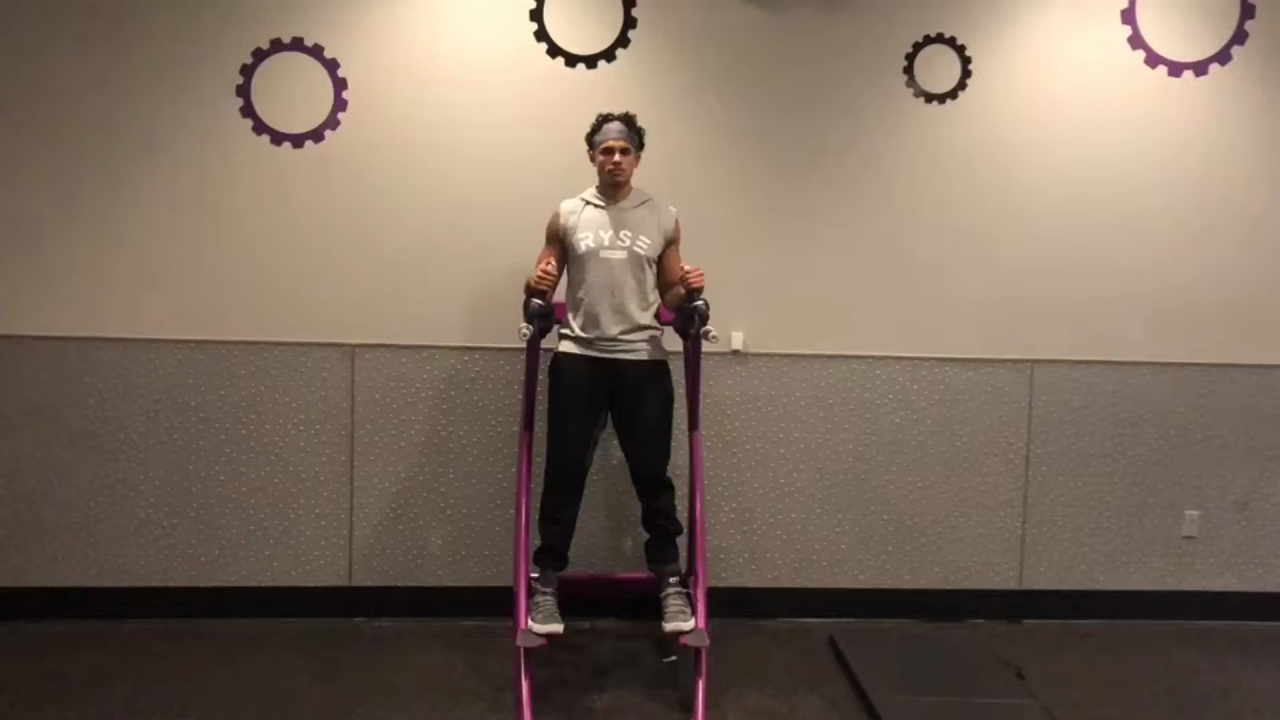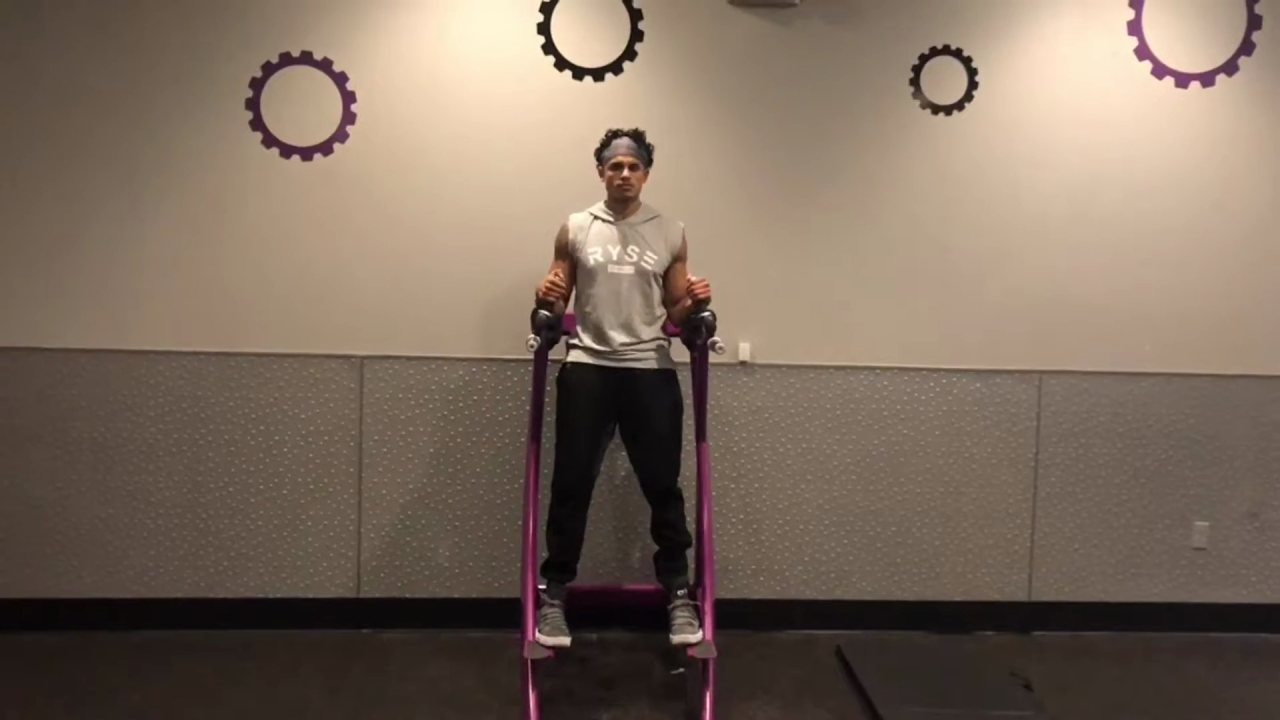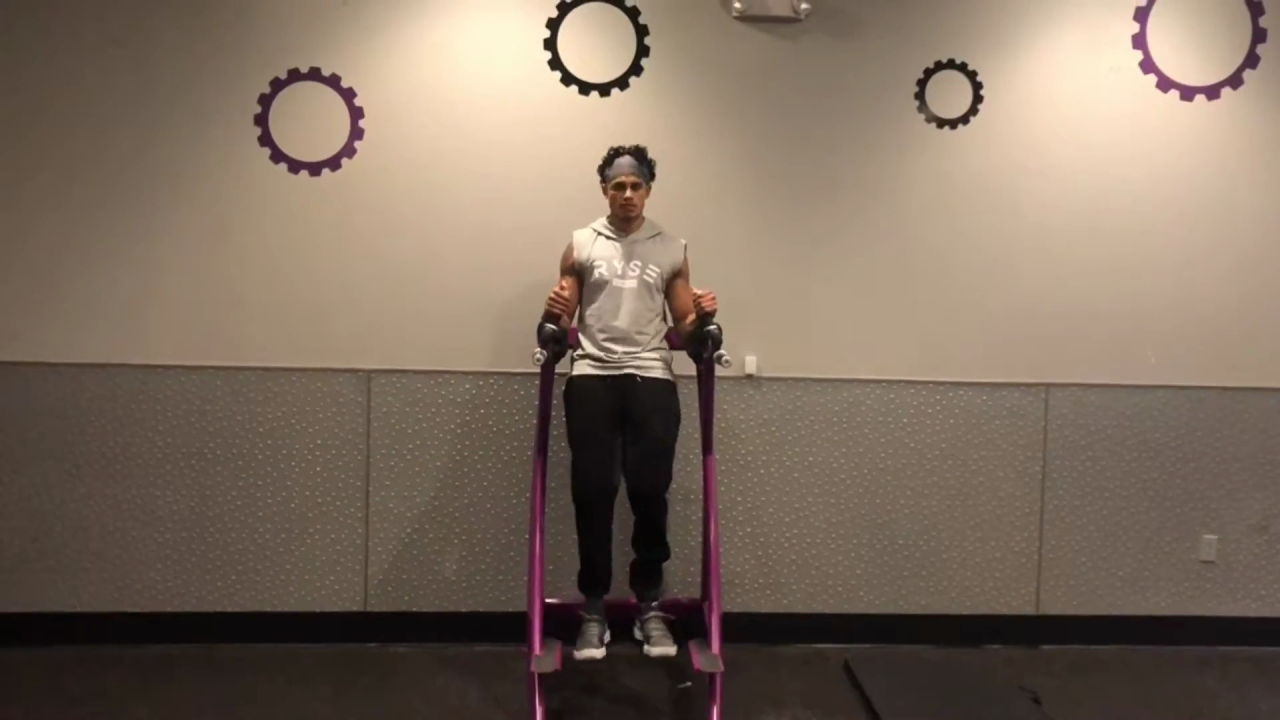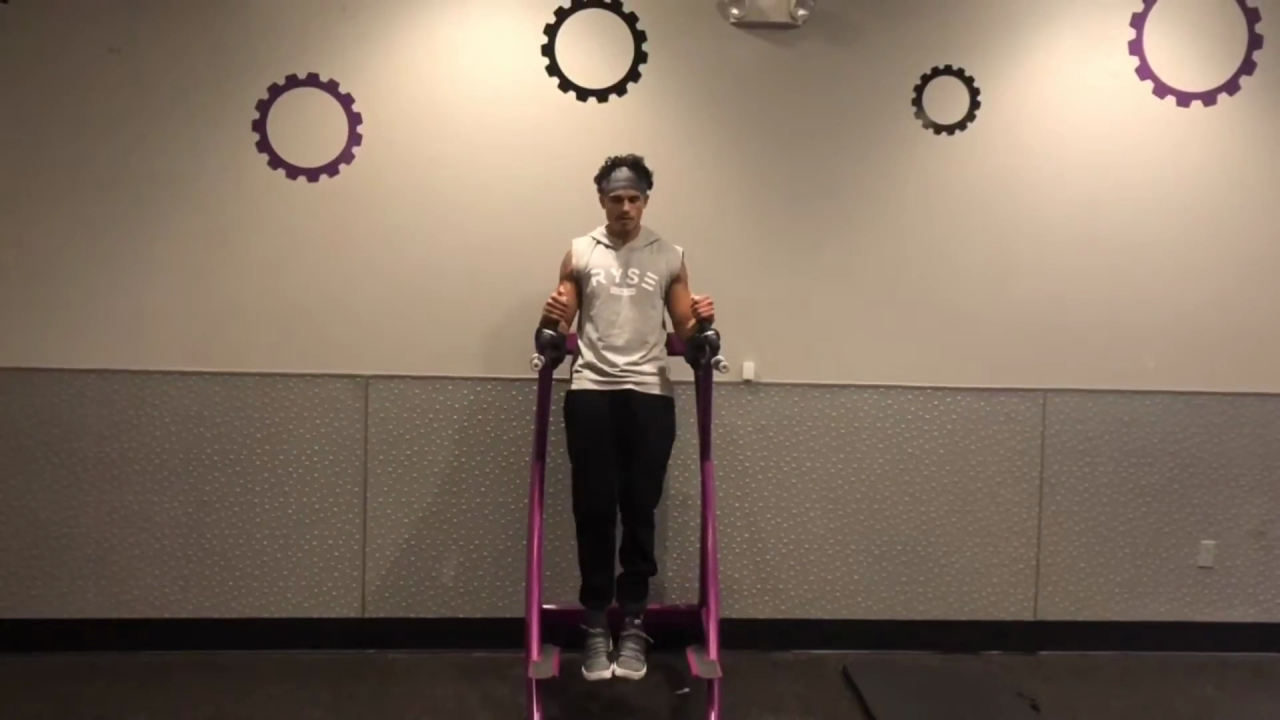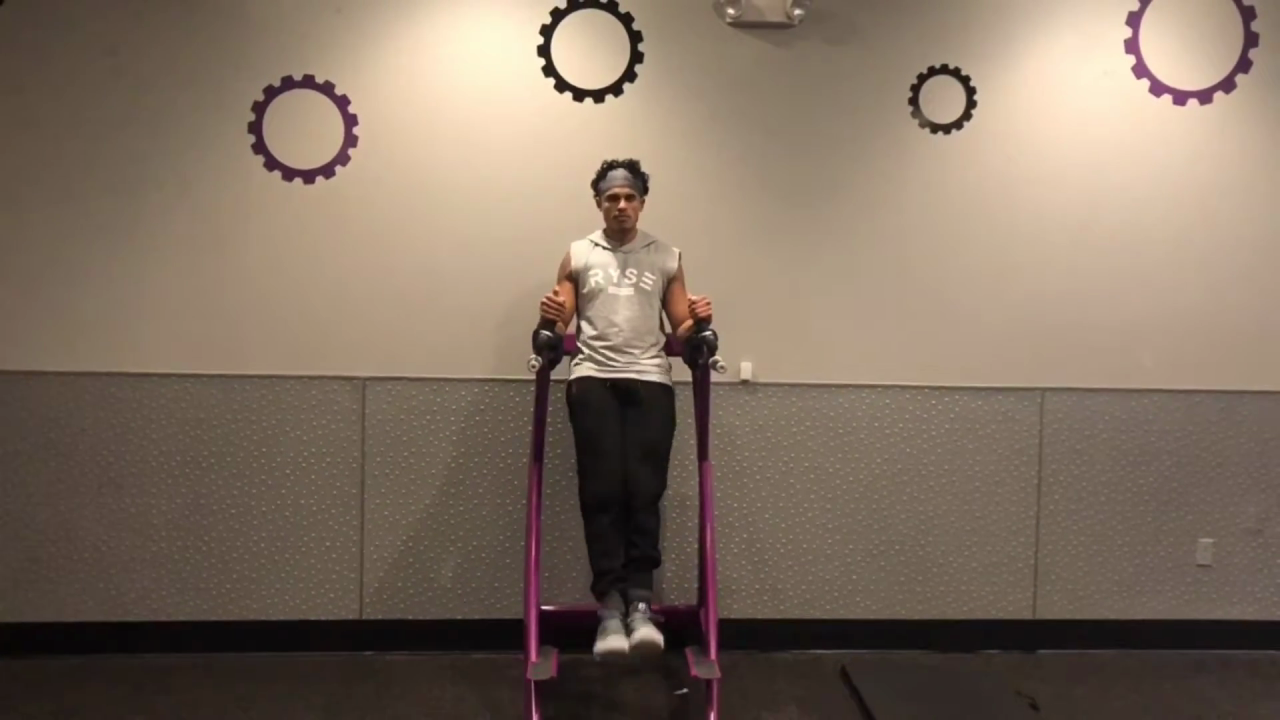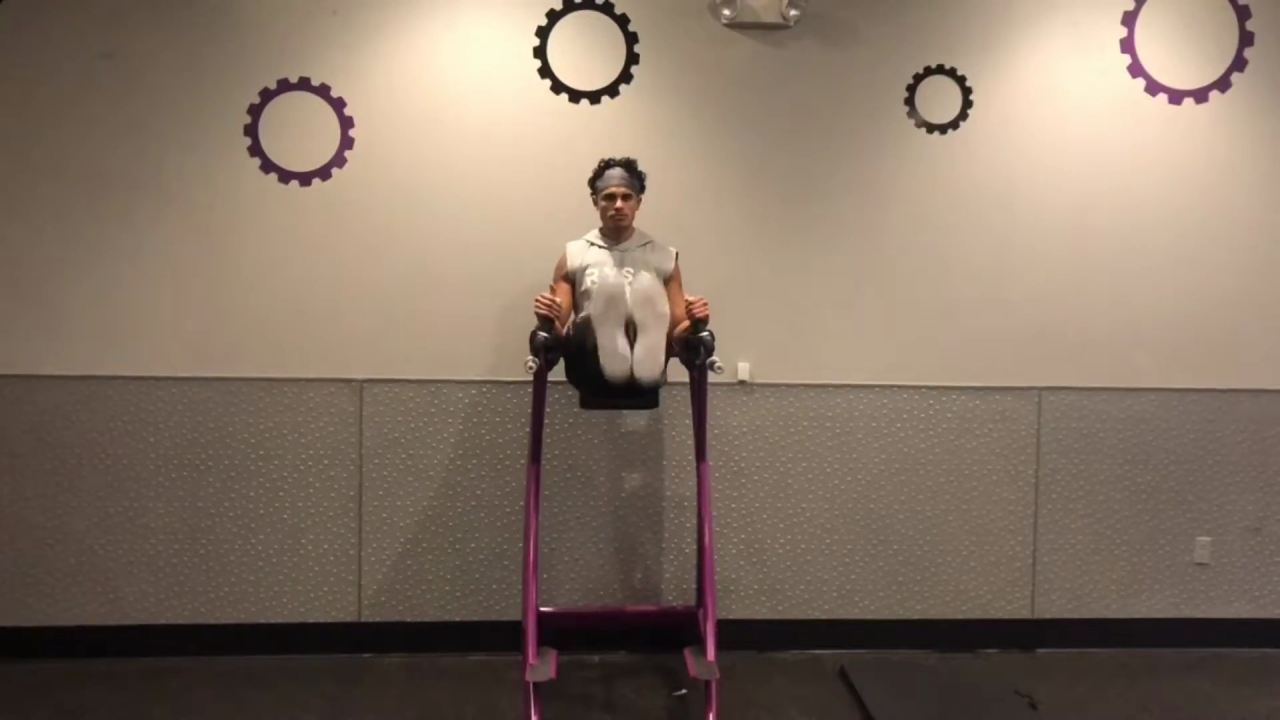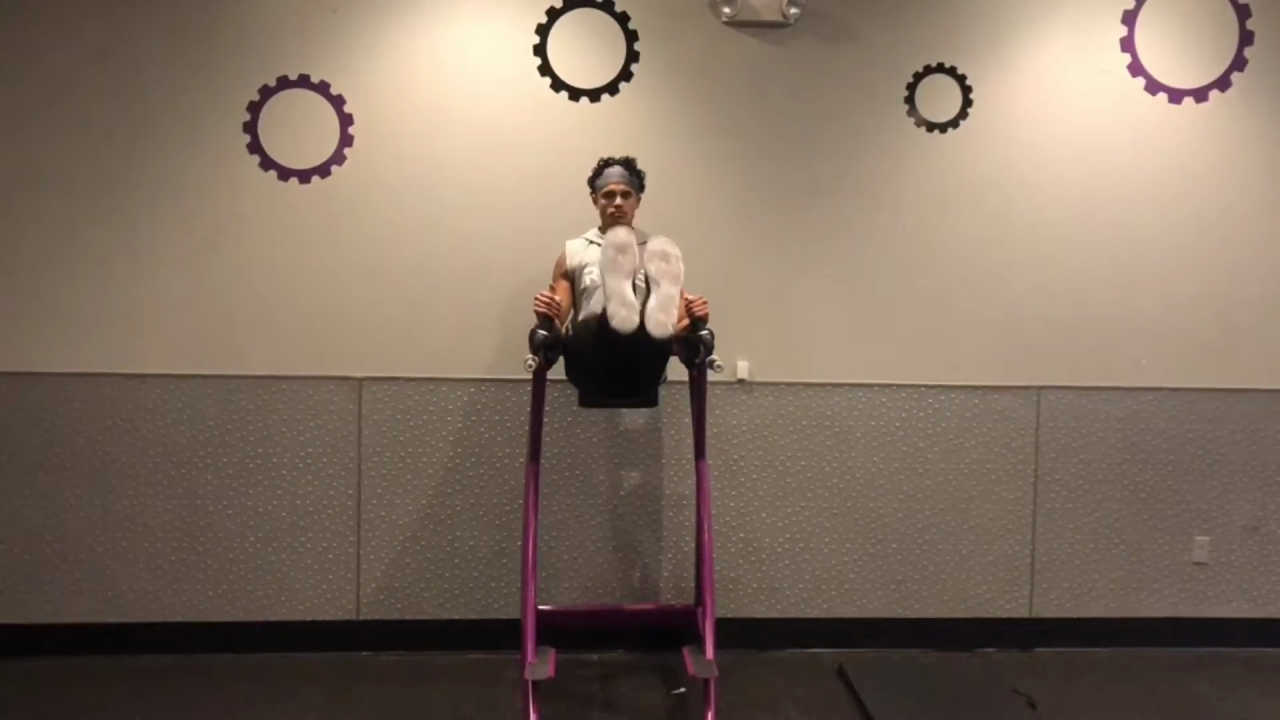
dt=0.5s
person 1, frame 1
left shoulder: (663, 219)
right shoulder: (567, 216)
left elbow: (670, 298)
right elbow: (544, 284)
left wrist: (689, 289)
right wrist: (535, 286)
left hip: (642, 361)
right hip: (579, 358)
left knee: (652, 475)
right knee: (564, 473)
left ankle: (670, 582)
right ankle: (546, 583)
person 1, frame 2
left shoulder: (671, 233)
right shoulder: (575, 229)
left elbow: (675, 310)
right elbow: (557, 300)
left wrist: (696, 301)
right wrist: (545, 295)
left hip: (650, 370)
right hip: (587, 367)
left knee: (662, 485)
right knee: (571, 483)
left ankle: (679, 594)
right ankle: (553, 595)
person 1, frame 3
left shoulder: (672, 249)
right shoulder: (580, 245)
left elbow: (682, 326)
right elbow: (561, 320)
left wrist: (703, 314)
right wrist: (553, 313)
left hip: (651, 378)
right hip: (592, 377)
left knee: (649, 491)
right knee: (593, 493)
left ankle: (649, 606)
right ankle: (594, 608)
person 1, frame 4
left shoulder: (670, 257)
right shoulder: (579, 254)
left elbow: (683, 331)
right elbow: (560, 330)
left wrist: (702, 320)
right wrist: (551, 319)
left hip: (650, 393)
right hip: (591, 392)
left knee: (639, 509)
right knee: (594, 510)
left ankle: (633, 623)
right ankle: (596, 625)
person 1, frame 5
left shoulder: (667, 257)
right shoulder: (577, 255)
left elbow: (682, 332)
right elbow: (558, 327)
left wrist: (699, 321)
right wrist: (548, 319)
left hip: (648, 378)
right hip: (593, 375)
left knee: (644, 485)
right knee: (602, 483)
left ankle: (640, 599)
right ankle: (612, 602)
person 1, frame 6
left shoulder: (663, 256)
right shoulder: (574, 256)
left elbow: (677, 331)
right elbow: (556, 331)
left wrist: (694, 322)
right wrist: (548, 318)
right hip: (587, 363)
left knee: (651, 320)
right knee: (594, 330)
left ankle: (644, 353)
right ankle: (610, 342)
person 1, frame 7
left shoulder: (660, 255)
right shoulder: (573, 253)
left elbow: (679, 328)
right elbow: (556, 327)
left wrist: (692, 318)
right wrist: (548, 317)
left hip: (641, 376)
right hip: (592, 367)
left ankle: (659, 312)
right ankle: (620, 304)
